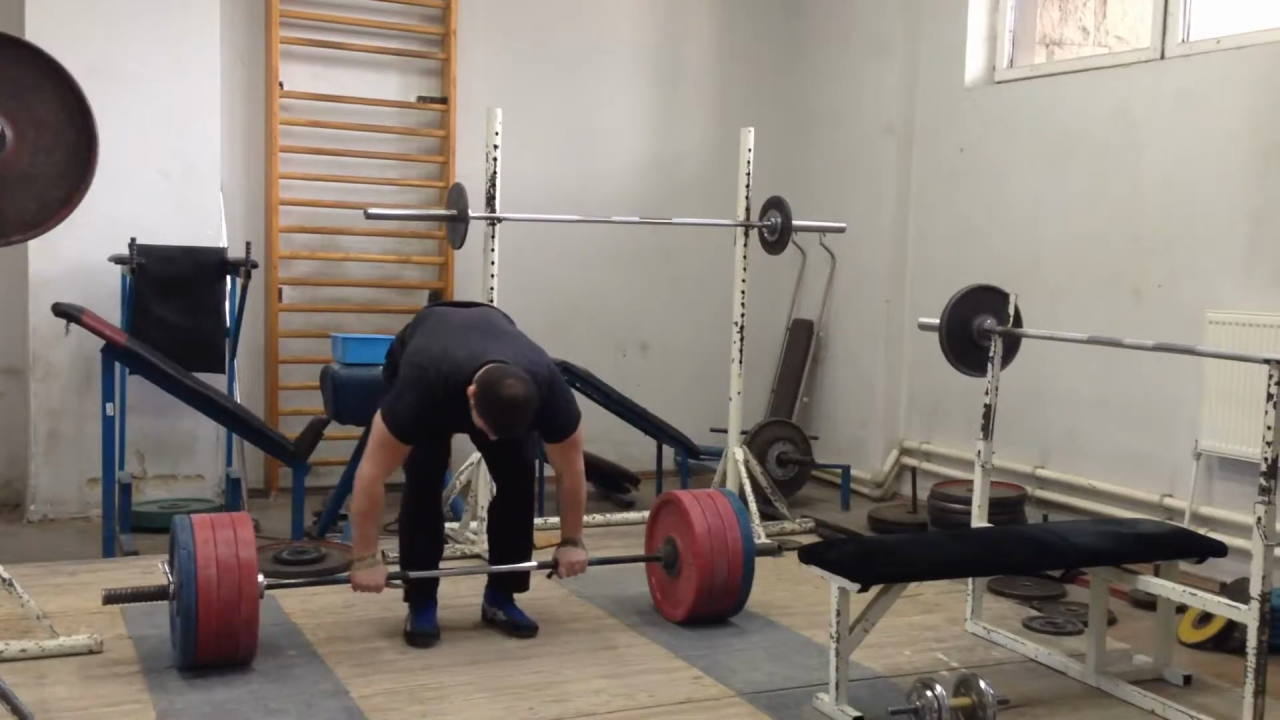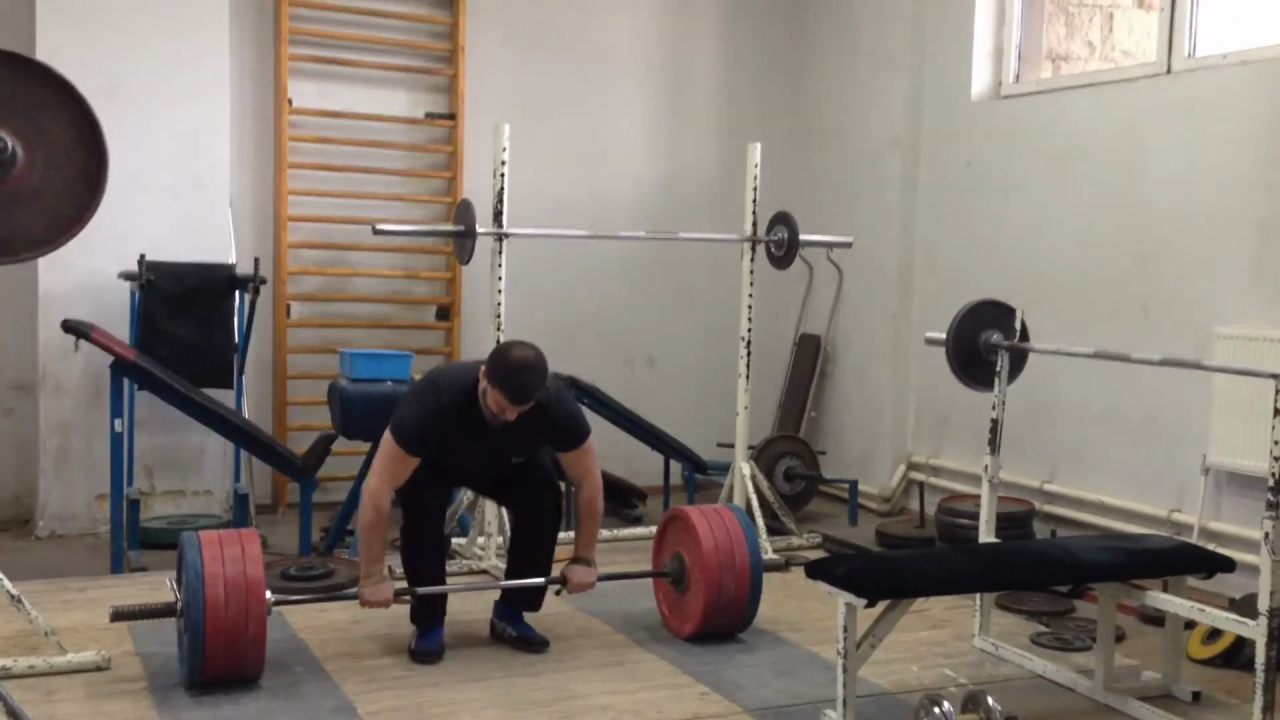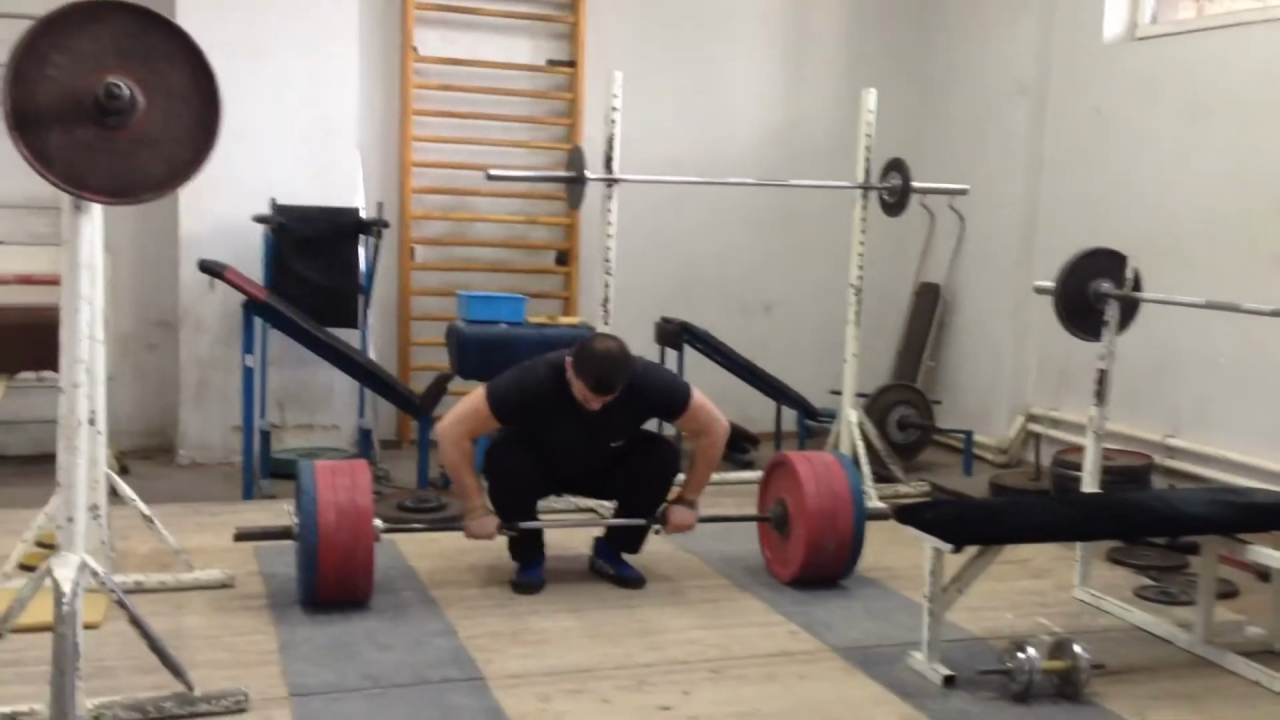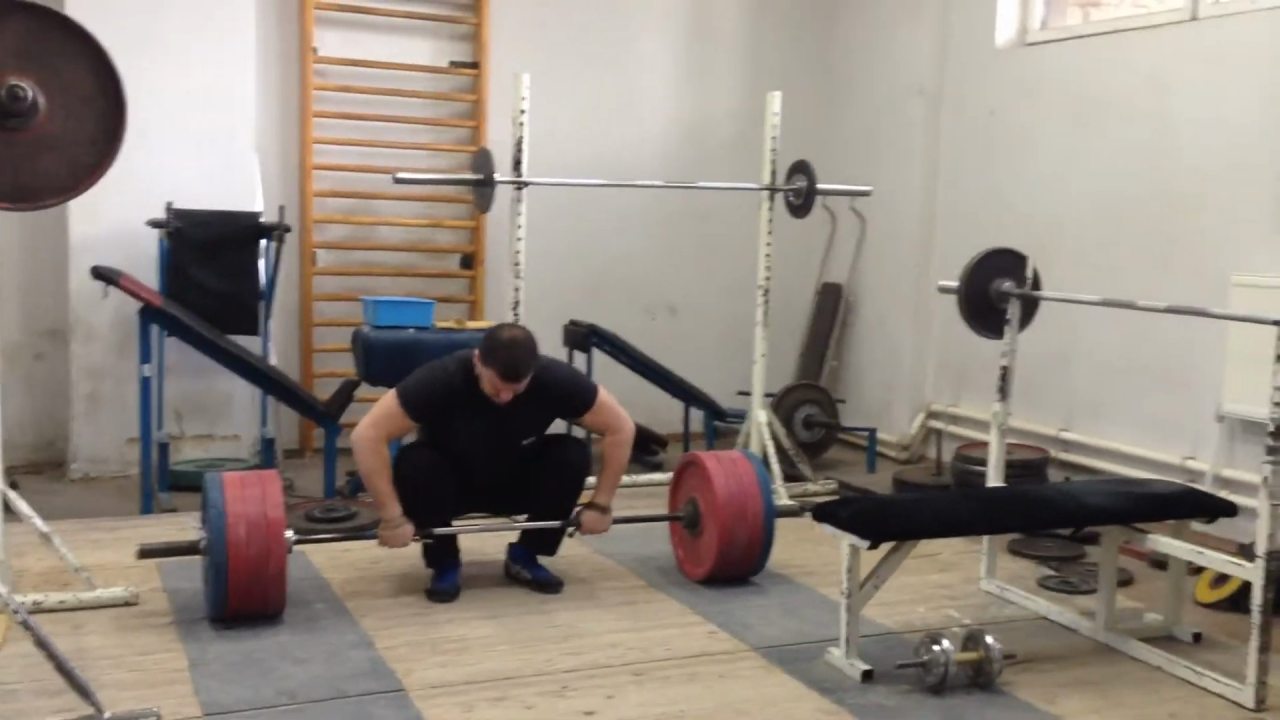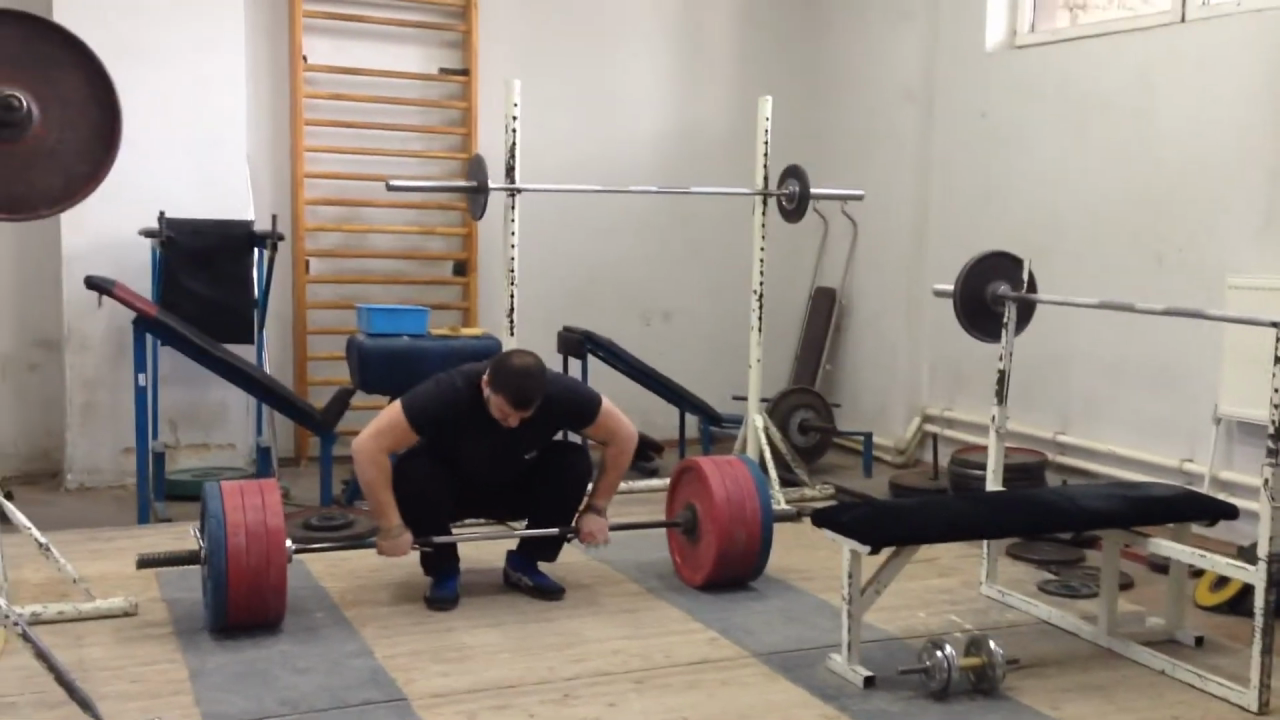
dt=1s
person 1, frame 1
left shoulder: (549, 391)
right shoulder: (422, 386)
left elbow: (569, 470)
right elbow: (372, 473)
left wrist: (572, 541)
right wrist: (365, 559)
right hip: (420, 362)
left knee: (518, 475)
right knee: (425, 478)
left ankle: (500, 596)
right ankle: (421, 603)
person 1, frame 2
left shoulder: (556, 405)
right shoulder: (437, 397)
left elbow: (589, 481)
right elbow: (378, 487)
left wrist: (584, 559)
right wrist: (373, 576)
right hip: (433, 461)
left knee: (544, 504)
right knee: (423, 511)
left ankle: (510, 613)
right ankle: (428, 623)
person 1, frame 3
left shoulder: (649, 382)
right shoulder: (534, 380)
left elbow: (716, 429)
right elbow: (450, 430)
left wrist: (687, 501)
right wrist: (476, 510)
left hip: (605, 466)
right hip: (539, 464)
left knee: (663, 457)
right knee: (505, 462)
left ankle: (609, 552)
right ankle: (529, 557)
person 1, frame 4
left shoulder: (555, 379)
right shoulder: (442, 379)
left elbow: (621, 428)
right elbow: (366, 436)
left wrist: (600, 504)
right wrist: (392, 517)
left hip: (517, 484)
right hip: (451, 485)
left knee: (573, 455)
right knee: (413, 464)
left ankle: (524, 556)
right ankle: (444, 563)
person 1, frame 5
left shoulder: (561, 394)
right shoulder: (449, 393)
left elbow: (624, 436)
right elbow: (367, 446)
left wrist: (597, 510)
right wrist: (392, 528)
left hip: (515, 489)
right hip: (450, 491)
left knee: (575, 463)
right knee: (412, 472)
left ankle: (523, 564)
right ankle: (443, 571)
